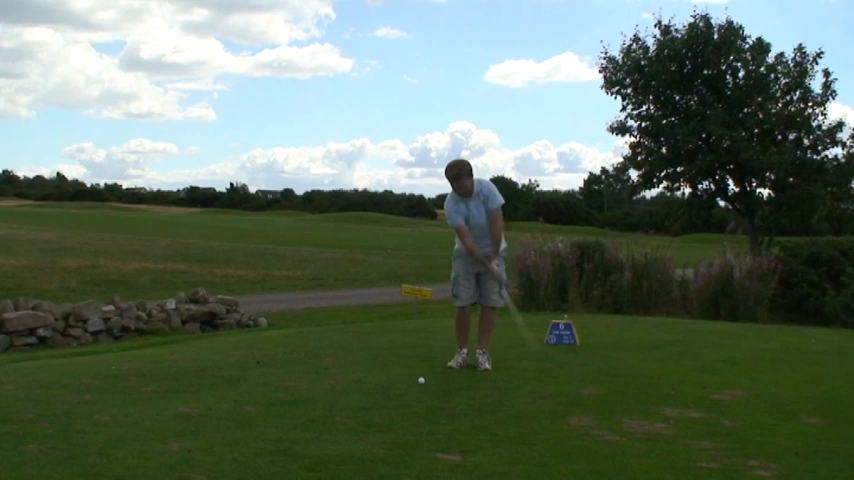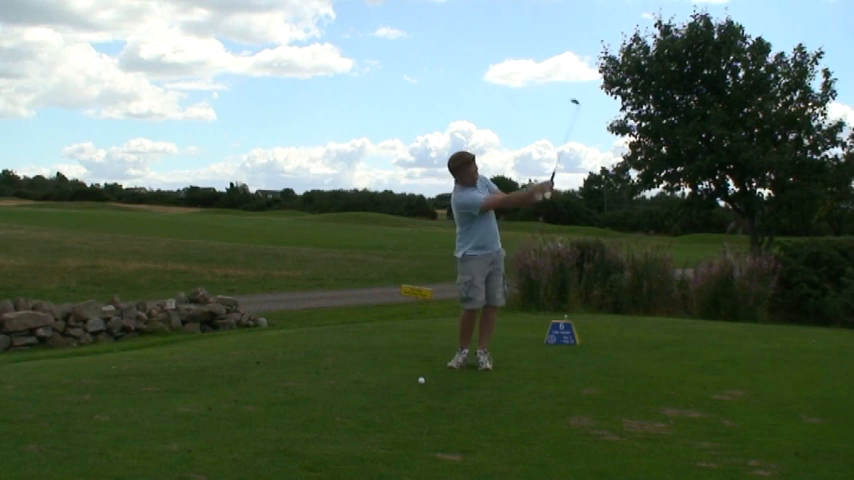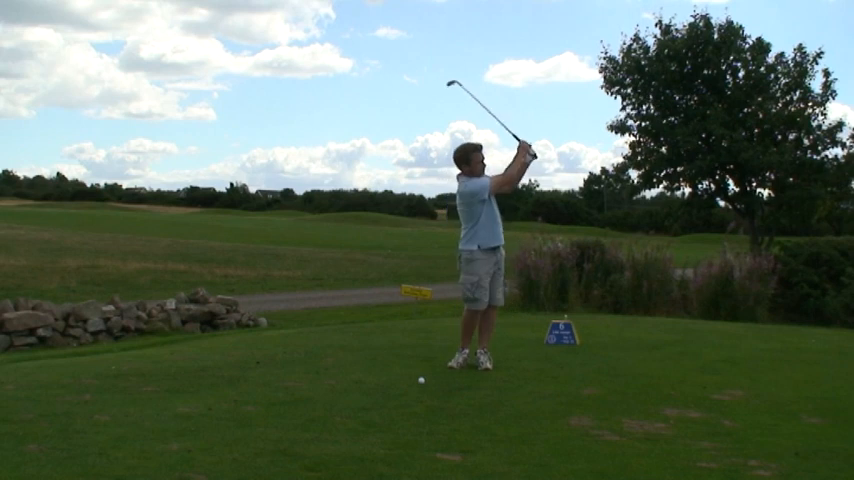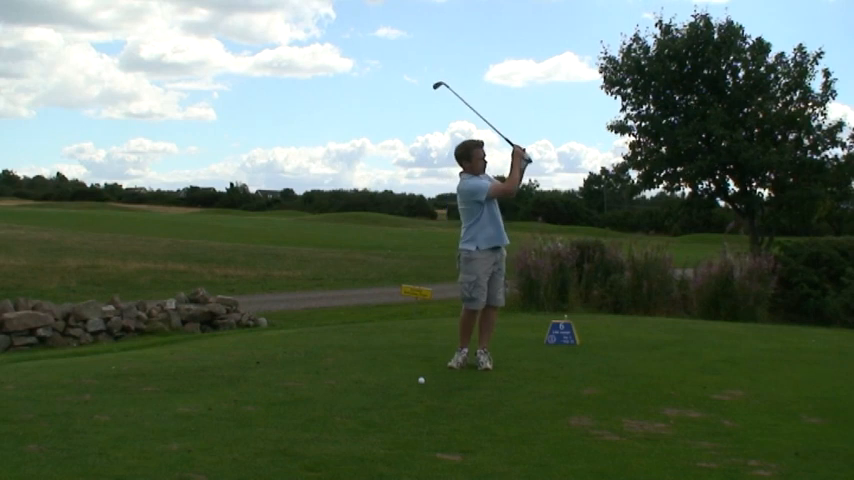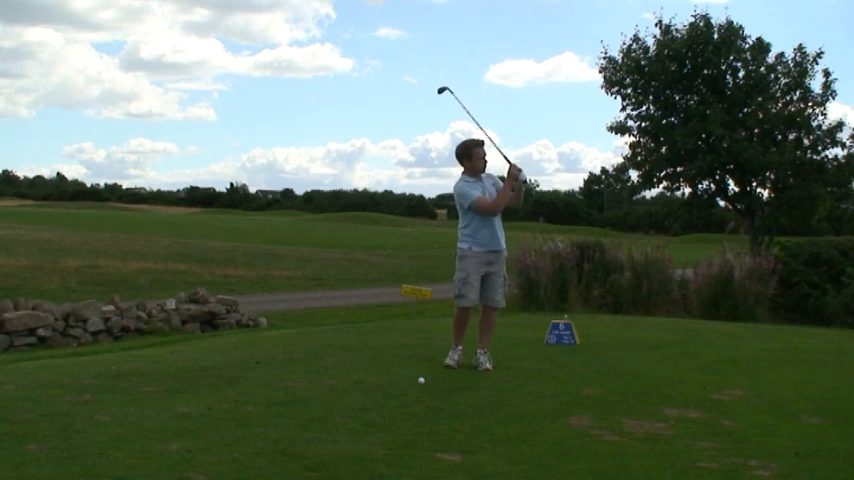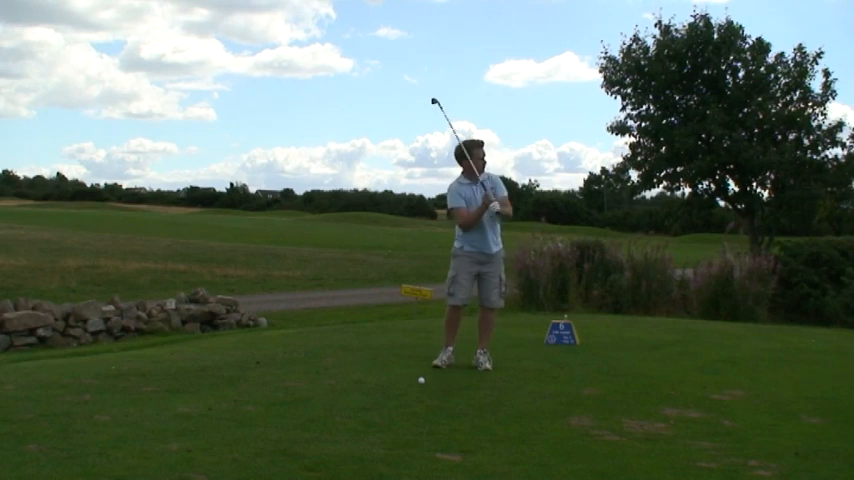
dt=0.2s
person 1, frame 1
left shoulder: (487, 187)
right shoulder: (451, 204)
left elbow: (497, 224)
right elbow: (466, 240)
left wrist: (494, 258)
right wrist: (485, 264)
left hip: (493, 253)
right hip: (465, 255)
left knee: (491, 305)
right knee: (462, 305)
left ankle: (482, 352)
right ankle: (462, 351)
person 1, frame 2
left shoulder: (481, 181)
right shoulder: (462, 199)
left elbow: (505, 198)
right elbow: (502, 202)
left wrist: (533, 196)
right wrist: (535, 189)
left hip: (493, 253)
right hip: (471, 256)
left knee: (493, 305)
right knee: (472, 306)
left ankle: (483, 352)
right ankle: (462, 351)
person 1, frame 3
left shoulder: (479, 179)
right shoulder: (469, 188)
left elbow: (508, 185)
right elbow: (508, 179)
left wrist: (525, 162)
right wrist: (520, 153)
left hip: (494, 251)
right hip: (475, 254)
left knee: (492, 304)
right knee: (475, 305)
left ankle: (483, 352)
right ankle: (463, 351)
person 1, frame 4
left shoulder: (484, 178)
right shoulder: (468, 186)
left elbow: (509, 189)
right elbow: (508, 190)
left wrist: (519, 164)
right wrist: (515, 162)
left hip: (496, 251)
right hip: (475, 254)
left knee: (492, 304)
right knee: (472, 305)
left ankle: (483, 351)
right ankle: (462, 350)
person 1, frame 5
left shoulder: (490, 179)
right shoulder: (462, 187)
left elbow: (516, 201)
right elbow: (492, 209)
left wrist: (518, 184)
right wrist: (509, 183)
left hip: (496, 252)
right hip: (471, 252)
left knee: (492, 305)
right knee: (465, 303)
left ankle: (482, 352)
right ankle: (457, 349)
person 1, frame 6
left shoulder: (494, 181)
right shoulder: (455, 189)
left elbow: (508, 210)
right elbow: (463, 224)
left wrist: (498, 208)
right wrist: (481, 209)
left hip: (492, 252)
right hip: (465, 252)
left knee: (490, 305)
right knee: (456, 303)
left ankle: (482, 352)
right ankle: (448, 351)
